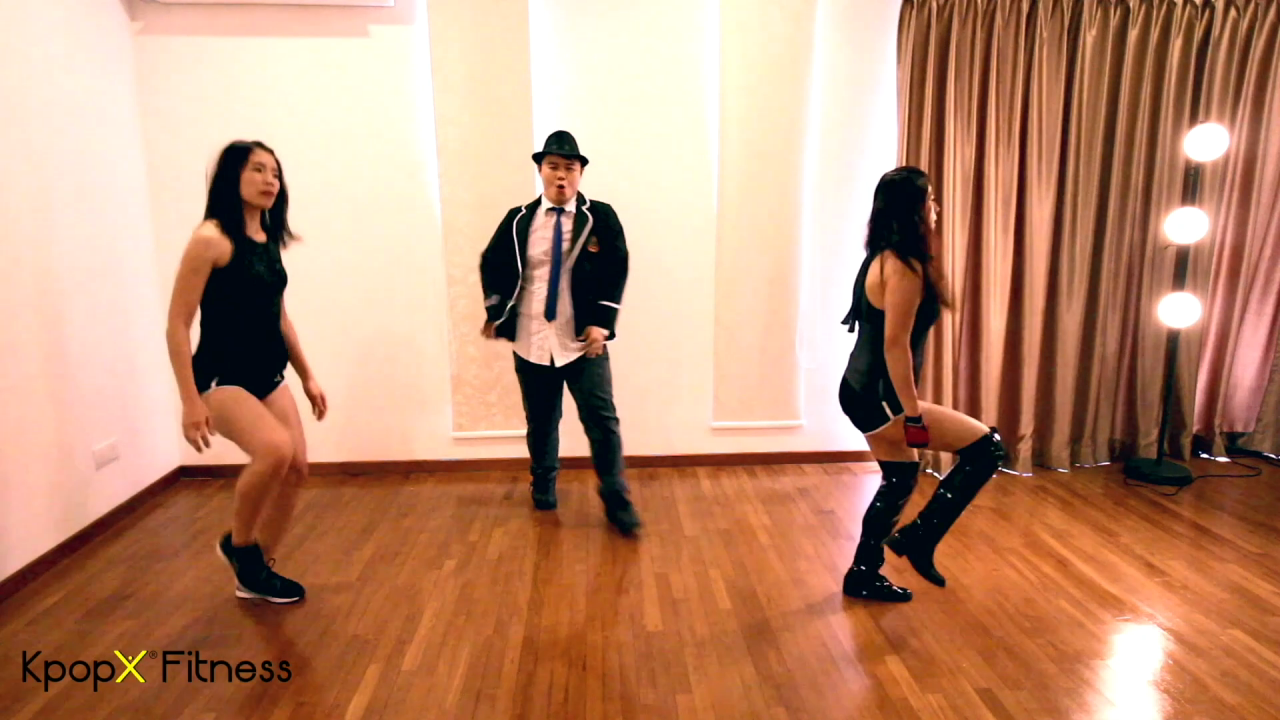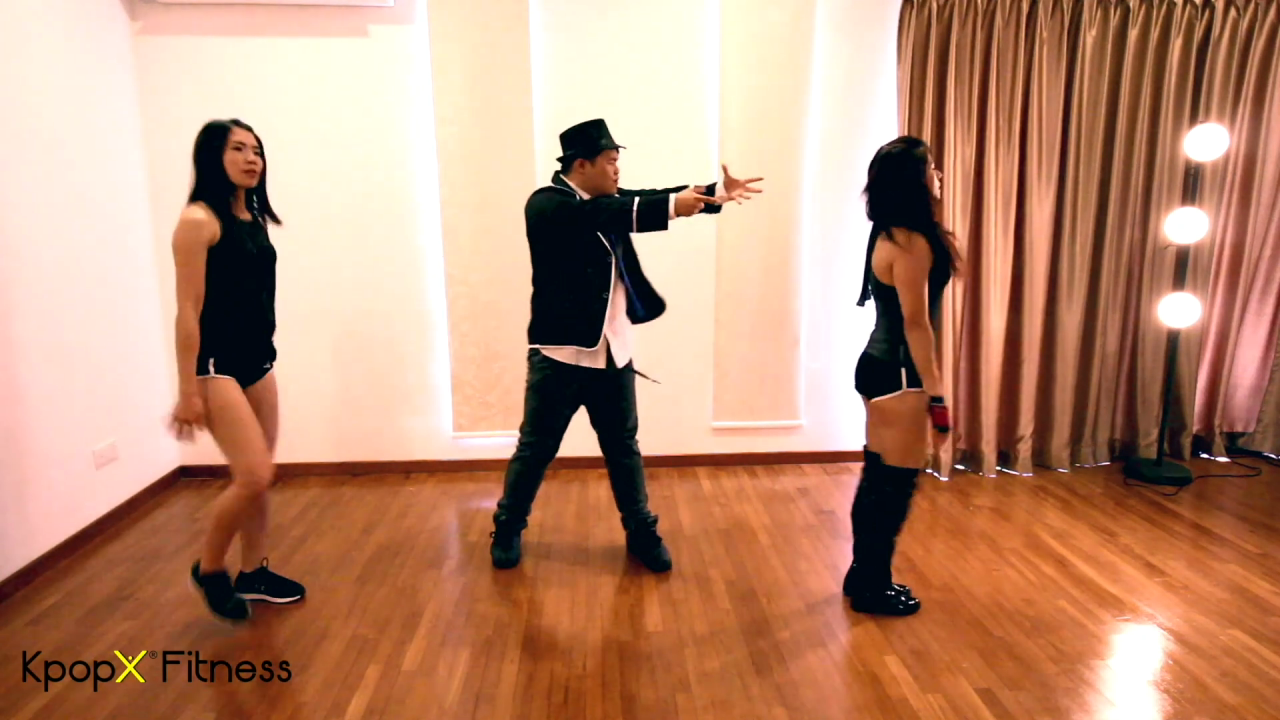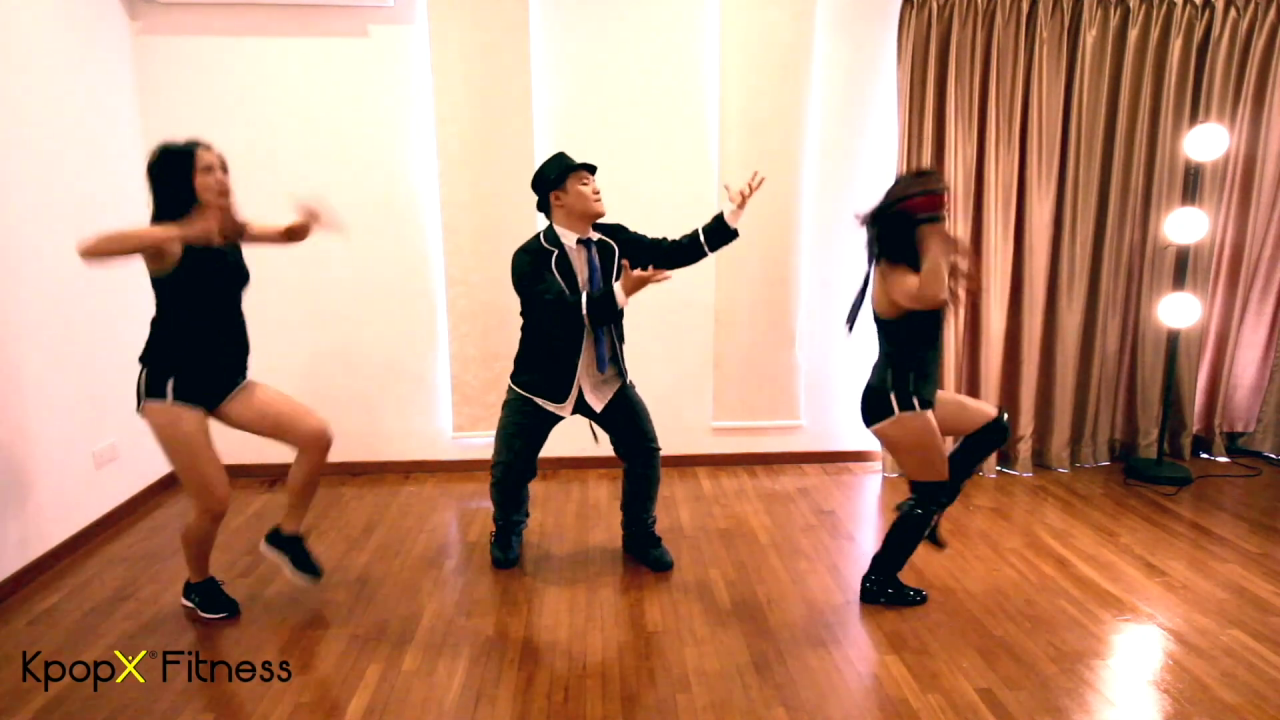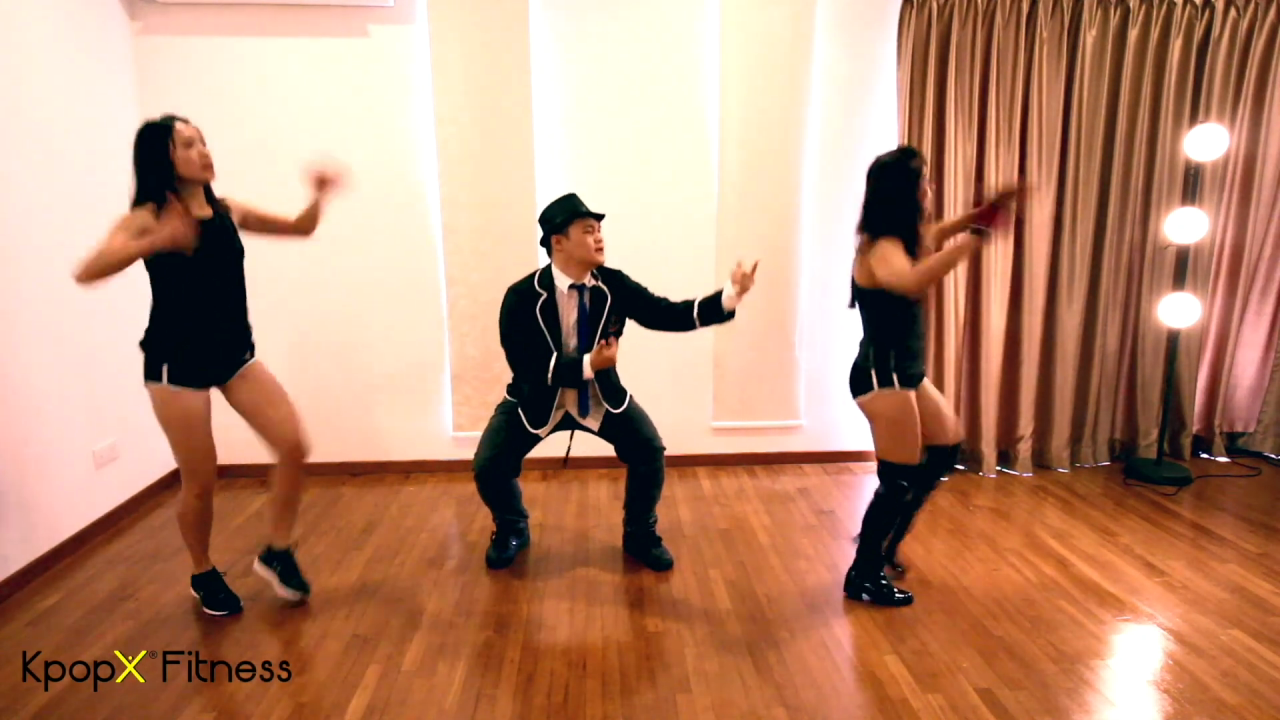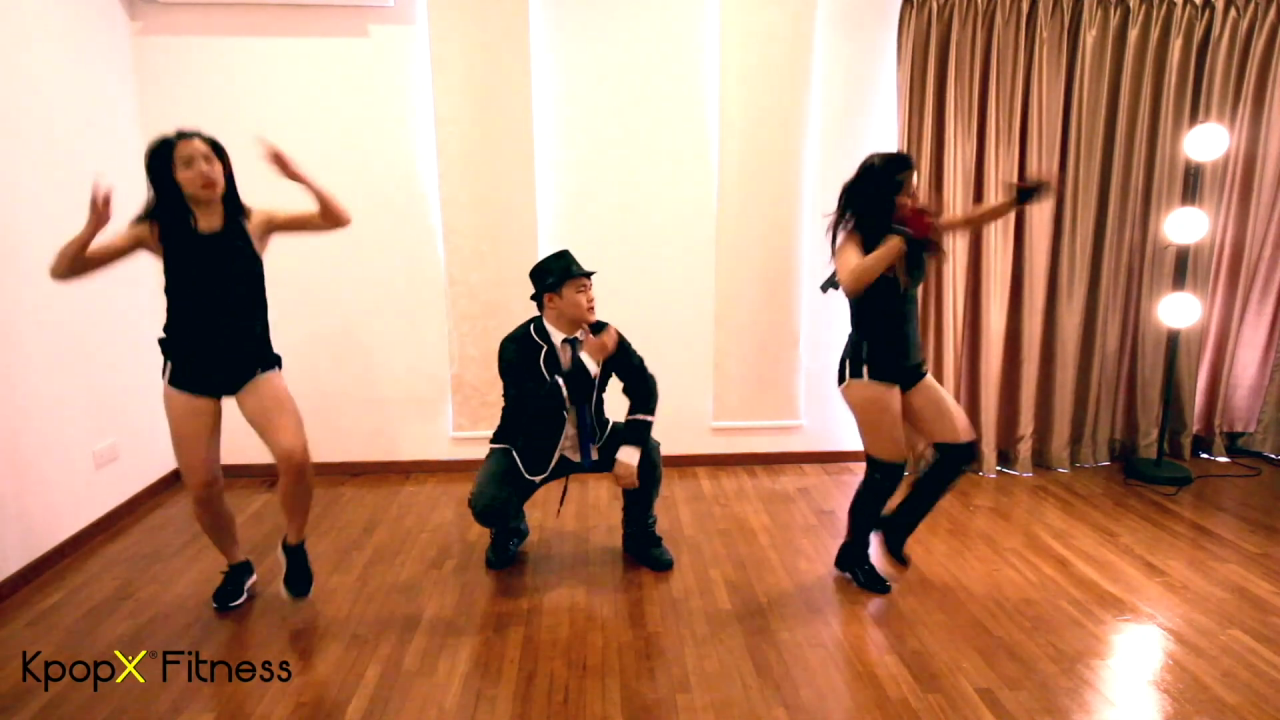
dt=0.7s
person 1, frame 1
left shoulder: (269, 239)
right shoulder: (211, 239)
right elbow: (178, 323)
left wrist: (308, 377)
right wrist: (189, 400)
left hip: (268, 376)
right hip: (222, 379)
left knee: (294, 473)
right knee: (278, 453)
left ankle: (256, 571)
right ankle: (239, 540)
person 1, frame 2
left shoulder: (254, 218)
right shoulder: (199, 220)
right elbow: (188, 308)
left wrist: (269, 354)
right wrist: (188, 389)
left hip: (256, 362)
right hip: (213, 366)
left knee: (262, 477)
right knee: (254, 476)
left ankle: (253, 572)
right ankle: (209, 569)
person 1, frame 3
left shoulder: (232, 233)
right shoulder: (169, 241)
left elbow: (286, 236)
right elbow: (92, 249)
left wrist: (303, 224)
right wrist: (183, 231)
left hip: (228, 379)
right hip: (174, 387)
left knee: (316, 436)
right knee: (213, 502)
left ankle: (287, 535)
right ankle: (198, 583)
person 1, frame 4
left shoulder: (228, 211)
right shoulder: (148, 219)
left elbow: (299, 228)
right elbow: (86, 270)
left wrist: (319, 195)
right wrist: (153, 242)
left hip: (235, 352)
right hip: (176, 363)
left knee: (294, 446)
right knee: (201, 480)
left ankle: (278, 550)
right ankle: (205, 574)
person 1, frame 5
left shoulder: (254, 222)
right shoulder: (156, 232)
left elbow: (336, 219)
right elbow: (63, 271)
left wrist: (299, 179)
right wrist: (93, 227)
left hip: (252, 362)
right hip: (190, 370)
left knee: (294, 457)
right knee: (203, 489)
left ankle: (294, 546)
right ankle: (237, 566)
person 2, frame 1
left shoulder: (885, 258)
right shoulder: (903, 269)
right elbow: (896, 344)
right wrist: (914, 413)
left hip: (863, 387)
right hip: (879, 393)
left knee: (899, 480)
right knee: (986, 447)
left ankle: (864, 574)
right ankle: (919, 541)
person 2, frame 2
left shoulder: (894, 235)
right shoulder: (909, 242)
right elbow: (914, 320)
right wrist: (934, 393)
left hip: (881, 366)
right hip: (896, 372)
left knee: (879, 475)
right knee: (898, 483)
left ankle: (864, 572)
right ankle: (873, 588)
person 2, frame 3
left shoulder: (908, 259)
right shoulder: (897, 276)
right elbow: (932, 296)
left wrist: (940, 238)
right wrist: (933, 230)
left hip: (915, 391)
right hip: (897, 398)
left knee: (993, 427)
right knee: (932, 491)
left ankle: (925, 512)
right ankle: (879, 581)
person 2, frame 4
left shoulder: (901, 232)
right shoulder: (881, 245)
left elbow: (938, 234)
right elbow: (912, 282)
left wrist: (975, 220)
right wrist: (974, 235)
left hip: (906, 372)
right hip: (883, 375)
left knee: (946, 450)
right knee: (904, 479)
left ankle: (879, 547)
right ankle: (865, 576)
person 2, frame 5
left shoulder: (908, 228)
right shoulder: (854, 238)
left elbow: (967, 221)
right elbow: (851, 283)
left wrist: (1015, 200)
right wrist: (898, 241)
left hip: (909, 366)
right hip: (869, 368)
left knee: (962, 449)
right knee: (886, 470)
left ankle: (896, 528)
right ankle: (853, 554)
person 3, frame 1
left shoulder: (602, 217)
right shoulder: (519, 220)
left elbow: (615, 271)
right elbow: (493, 265)
left wrist: (600, 323)
right wrist: (495, 312)
left hip: (581, 342)
right hip: (532, 343)
left knee: (601, 419)
right knee: (540, 422)
left ankle: (616, 500)
right ankle: (544, 481)
person 3, frame 2
left shoulder: (605, 201)
right shoulder: (547, 204)
left elbow: (645, 204)
right elbow: (605, 215)
left wrist: (718, 193)
right wrist: (672, 207)
left hip: (612, 349)
right hip: (562, 351)
left knee: (623, 445)
right knee: (537, 447)
left ankle: (641, 532)
right ankle: (508, 529)
person 3, frame 3
left shoulder: (613, 239)
right shoulder: (530, 257)
left elbow: (675, 252)
right elbow: (559, 314)
left wrist: (731, 215)
right wrist: (620, 293)
left hip: (606, 379)
right hip: (544, 382)
left knee: (644, 451)
right knee: (510, 467)
left ankle: (639, 535)
right ankle: (508, 531)
person 3, frame 4
left shoulder: (614, 285)
right shoulder: (523, 297)
left elbow: (668, 315)
right elbow: (522, 363)
left wrist: (728, 297)
right wrist: (586, 365)
left hip: (602, 394)
right hip: (537, 399)
left knee: (649, 451)
right knee: (489, 467)
left ankle: (640, 536)
right ankle: (512, 531)
person 3, frame 5
left shoulder: (603, 334)
right shoulder: (518, 346)
left elbow: (643, 384)
right elbow: (532, 407)
left wrist: (631, 452)
right wrist: (588, 361)
left hip: (590, 438)
right hip: (530, 447)
left knee: (645, 456)
right knee: (486, 505)
left ankle: (639, 536)
right ankle: (510, 532)
